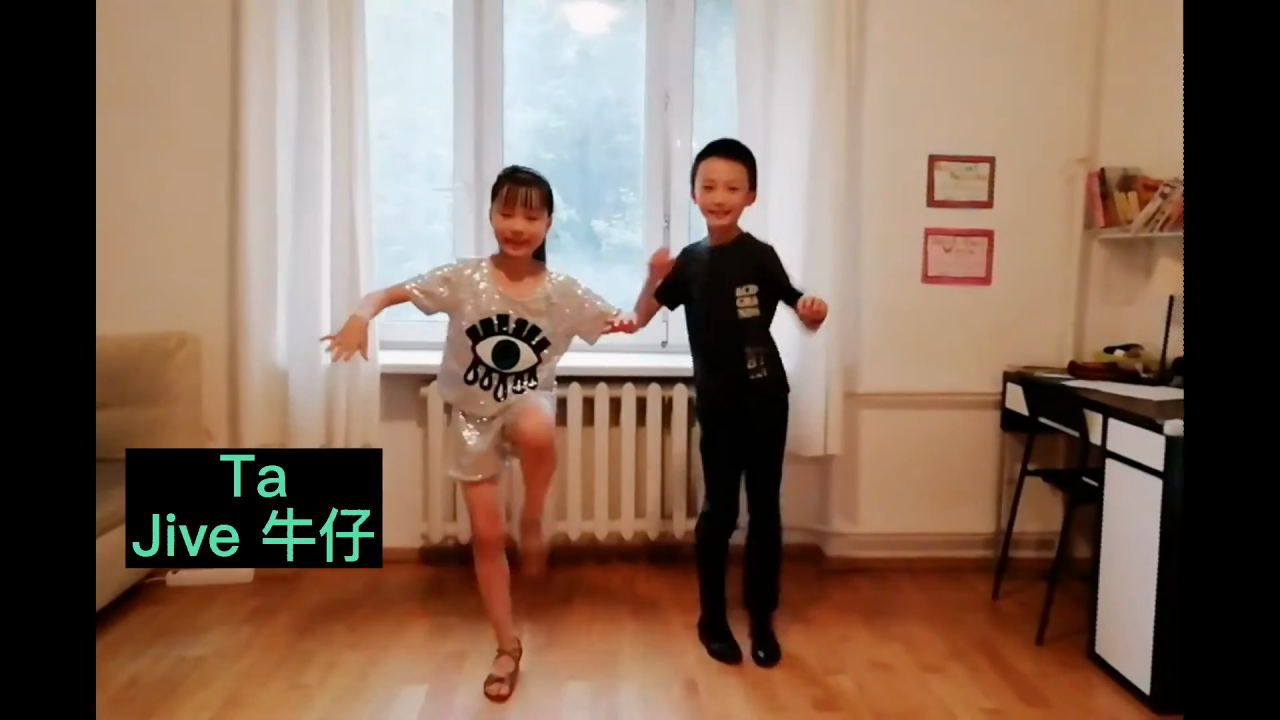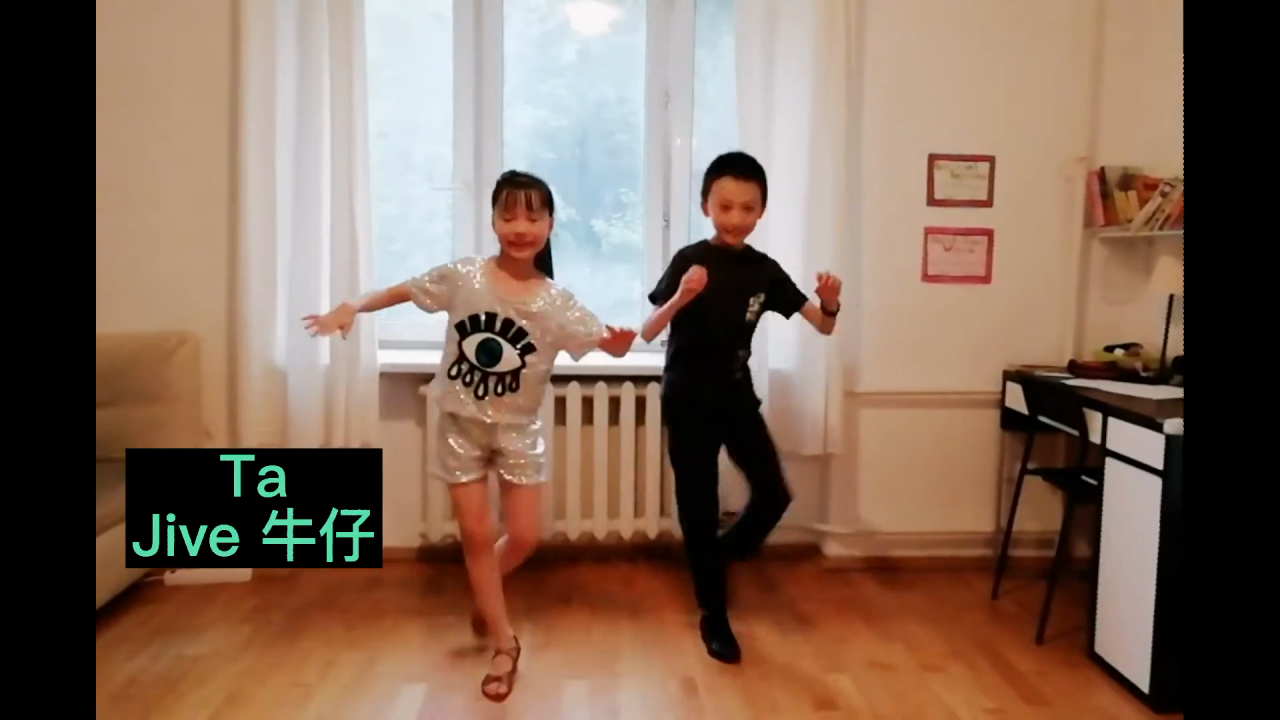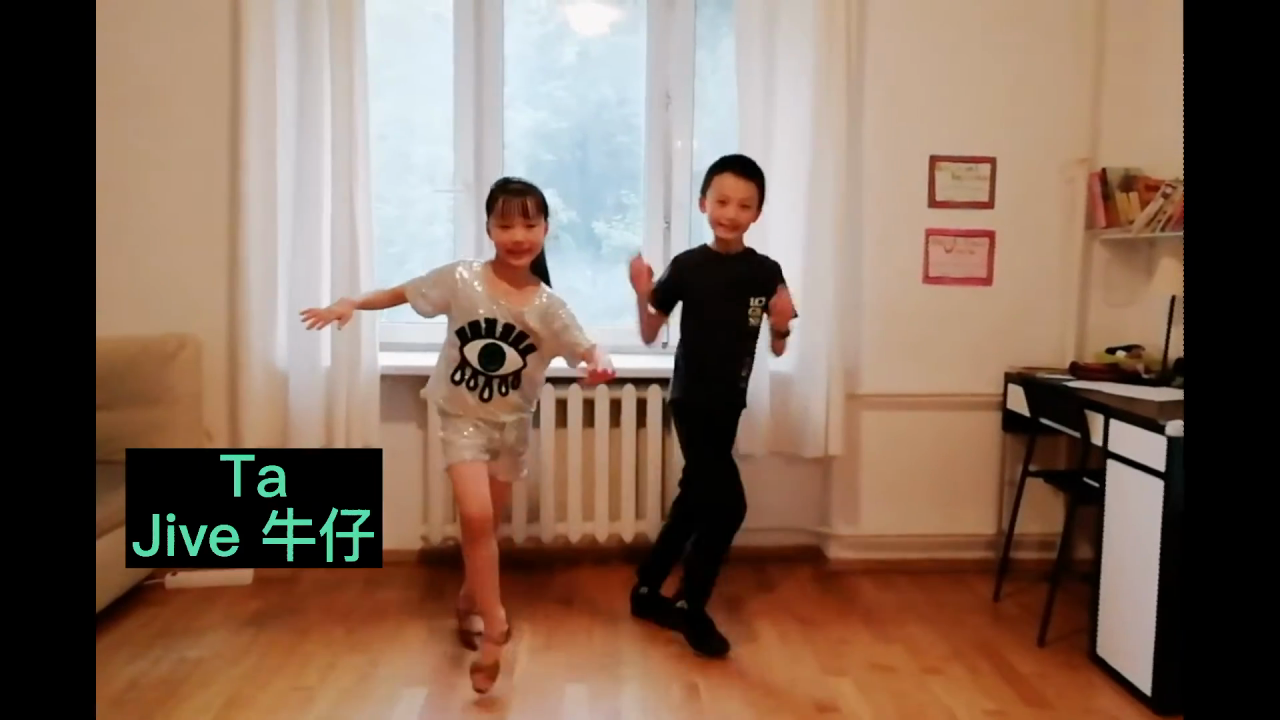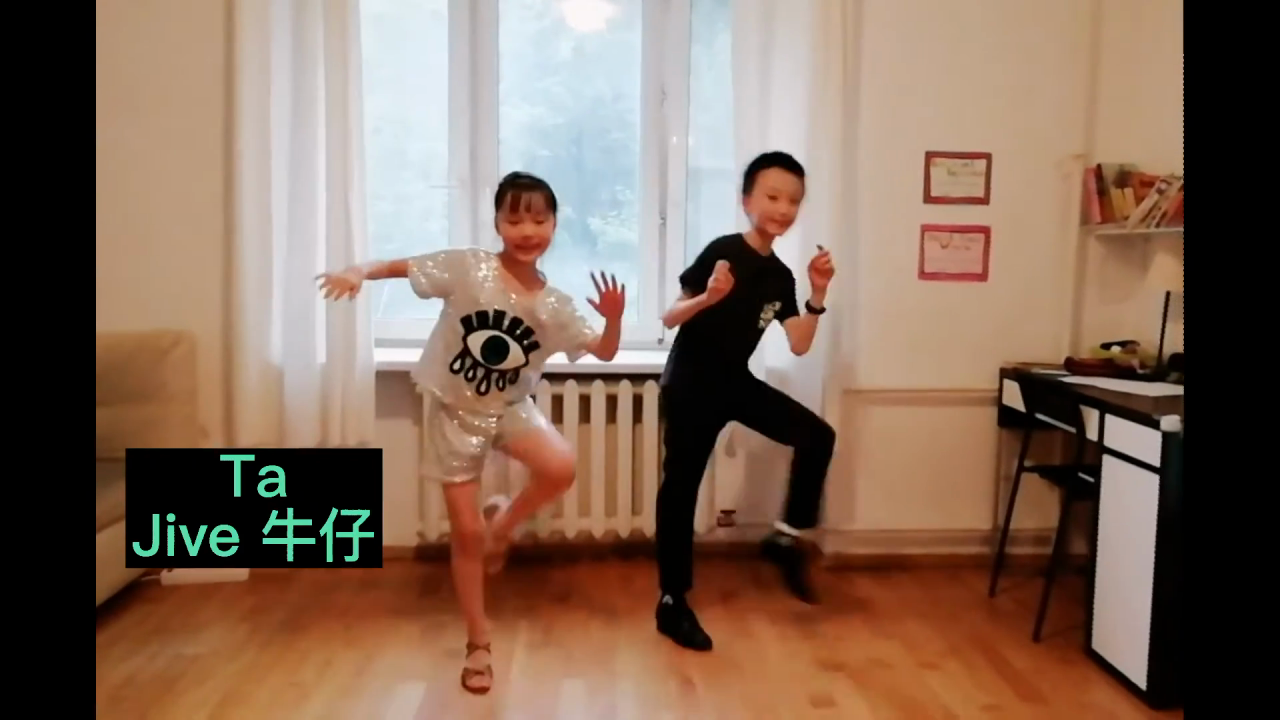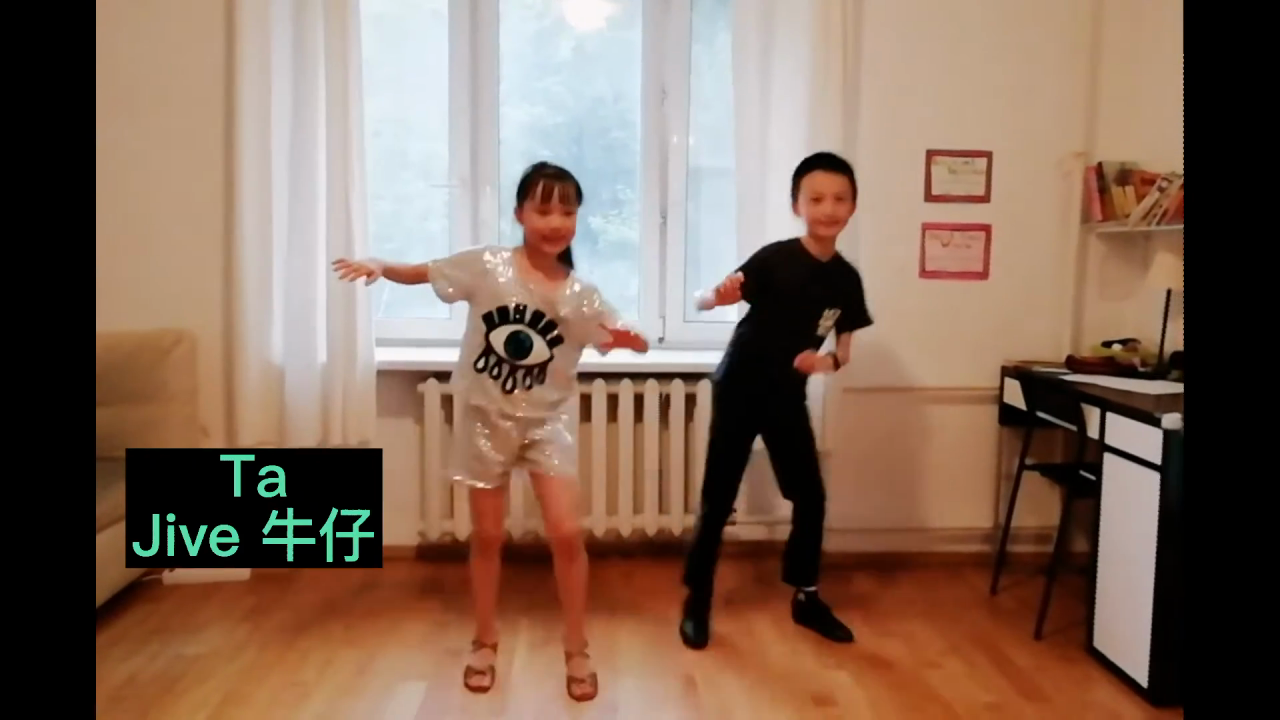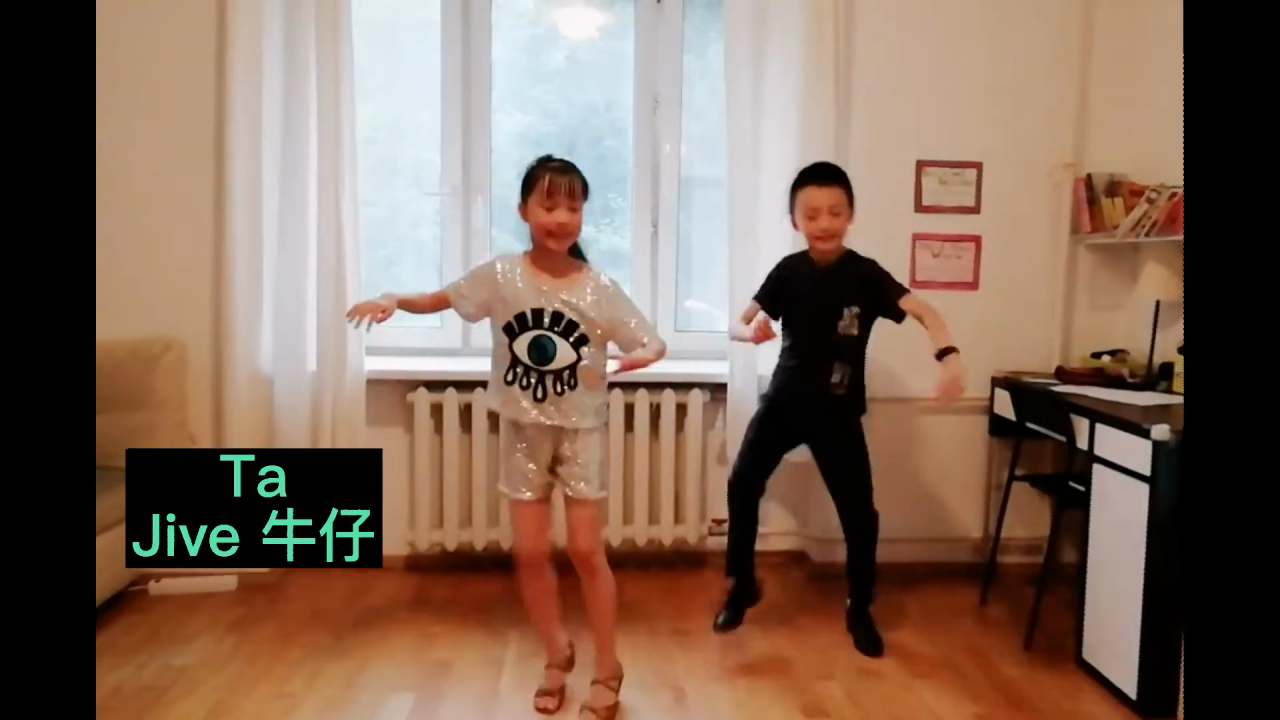
dt=0.3s
person 1, frame 1
left shoulder: (562, 291)
right shoulder: (462, 277)
left elbow: (617, 319)
right elbow: (388, 293)
left wrist: (628, 323)
right wrist: (361, 318)
left hip: (525, 402)
right hip: (472, 416)
left knee: (540, 434)
right knee: (486, 533)
left ankle: (532, 524)
right ankle: (507, 645)
person 1, frame 2
left shoulder: (557, 302)
right shoulder: (461, 276)
left elbow: (611, 345)
right elbow: (398, 292)
left wrist: (620, 340)
right wrist: (351, 307)
left hip: (517, 427)
right hip: (461, 423)
left knee: (524, 539)
right knee: (476, 536)
left ankle: (486, 604)
right ankle: (503, 645)
person 1, frame 3
left shoulder: (550, 308)
right shoulder: (458, 278)
left elbow: (587, 357)
right elbow: (399, 293)
left wrist: (599, 369)
right wrist: (349, 304)
left hip: (512, 423)
right hip: (461, 418)
left knee: (488, 525)
right knee: (476, 517)
left ankle: (469, 604)
right ankle: (493, 619)
person 1, frame 4
left shoulder: (554, 304)
right shoulder: (465, 267)
left elbow: (603, 351)
right elbow: (401, 266)
left wrist: (613, 320)
right wrist: (358, 271)
left hip: (510, 410)
right hip: (454, 412)
left knee: (562, 468)
right knee: (467, 532)
left ankle: (504, 519)
right ankle: (478, 641)
person 1, frame 5
left shoulder: (582, 294)
right shoulder: (487, 265)
left elbow: (638, 341)
right elbow: (420, 274)
left wrist: (627, 339)
right wrist: (377, 267)
left hip: (546, 418)
right hip: (485, 417)
left knee: (566, 535)
right knee: (487, 537)
left ankle: (576, 650)
right ankle: (484, 643)
person 1, frame 6
left shoulder: (600, 289)
right shoulder: (500, 275)
left elbow: (654, 344)
right elbow: (438, 299)
left wrist: (636, 359)
right wrist: (392, 301)
left hip: (580, 429)
right hip: (523, 429)
left knee: (586, 551)
right knee: (530, 552)
left ankle: (607, 670)
right ankle: (556, 657)
person 2, frame 1
left shoulder: (761, 257)
right shoulder: (686, 257)
left elbow: (796, 314)
right elbow: (640, 320)
left wrist: (814, 313)
right wrist: (655, 282)
left hip: (765, 397)
right hip: (716, 401)
left knee: (764, 508)
right knee: (719, 509)
left ankle: (762, 619)
right ankle: (712, 620)
person 2, frame 2
left shoulder: (765, 270)
right shoulder: (690, 260)
left elbow: (822, 325)
right elbow: (647, 331)
left wrist: (829, 301)
right wrist: (682, 297)
left hip: (737, 397)
right hip: (687, 402)
left knee: (773, 494)
right knee: (699, 510)
left ankle: (726, 552)
right ankle: (713, 617)
person 2, frame 3
left shoulder: (765, 271)
right shoulder: (688, 265)
left elbow: (779, 342)
right elbow: (649, 334)
left wrist: (784, 323)
right wrist: (644, 296)
left hip: (729, 403)
right hip: (692, 401)
left knee: (698, 500)
right knee: (726, 502)
left ankle: (649, 587)
right ankle: (689, 605)
person 2, frame 4
left shoulder: (781, 276)
right shoulder: (723, 253)
left elbow: (800, 344)
right elbow: (669, 316)
left wrist: (818, 294)
right wrist: (709, 296)
left hip: (737, 383)
right hip: (689, 385)
left knee: (817, 437)
right knee: (680, 489)
left ankle: (787, 539)
right ankle: (673, 602)
person 2, frame 5
left shoulder: (846, 280)
right shoulder: (774, 259)
left elbow: (844, 351)
right elbow: (706, 301)
left wrist: (828, 360)
right wrist: (721, 296)
left hip: (788, 396)
right hip: (739, 388)
left knee: (809, 495)
right knee: (719, 495)
left ankle: (806, 595)
right ankle: (696, 599)
person 2, frame 6
left shoulder: (866, 273)
right shoulder: (788, 271)
left elbow: (923, 312)
right elbow: (740, 324)
left wrist: (949, 356)
right wrist: (752, 331)
left hip: (839, 408)
right hip: (786, 398)
left knee: (859, 512)
right knee: (743, 483)
left ankle: (859, 608)
right ankle: (741, 585)
